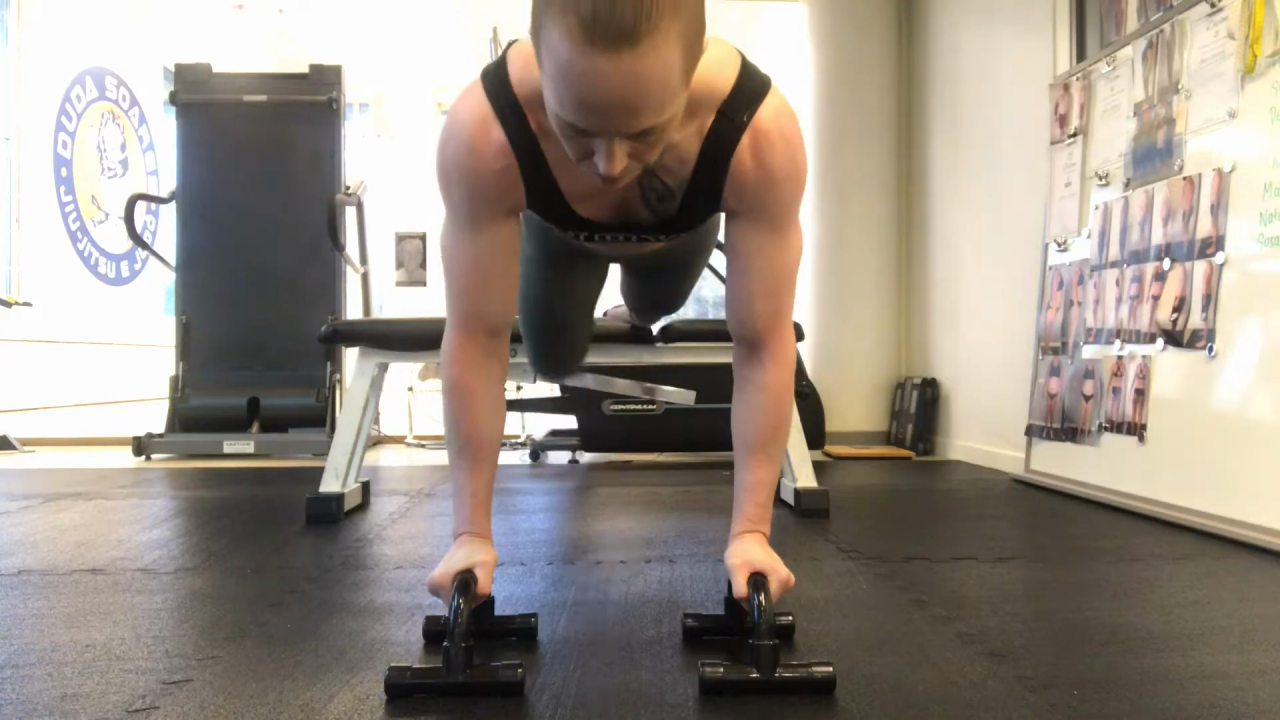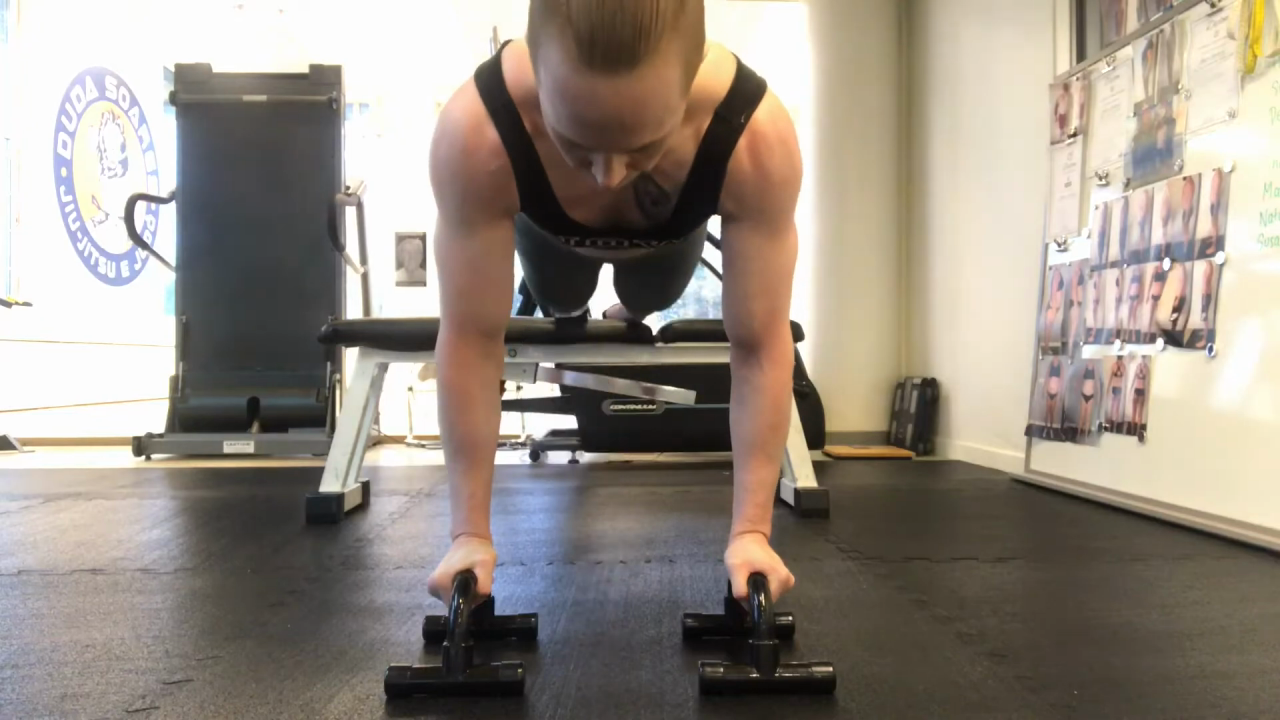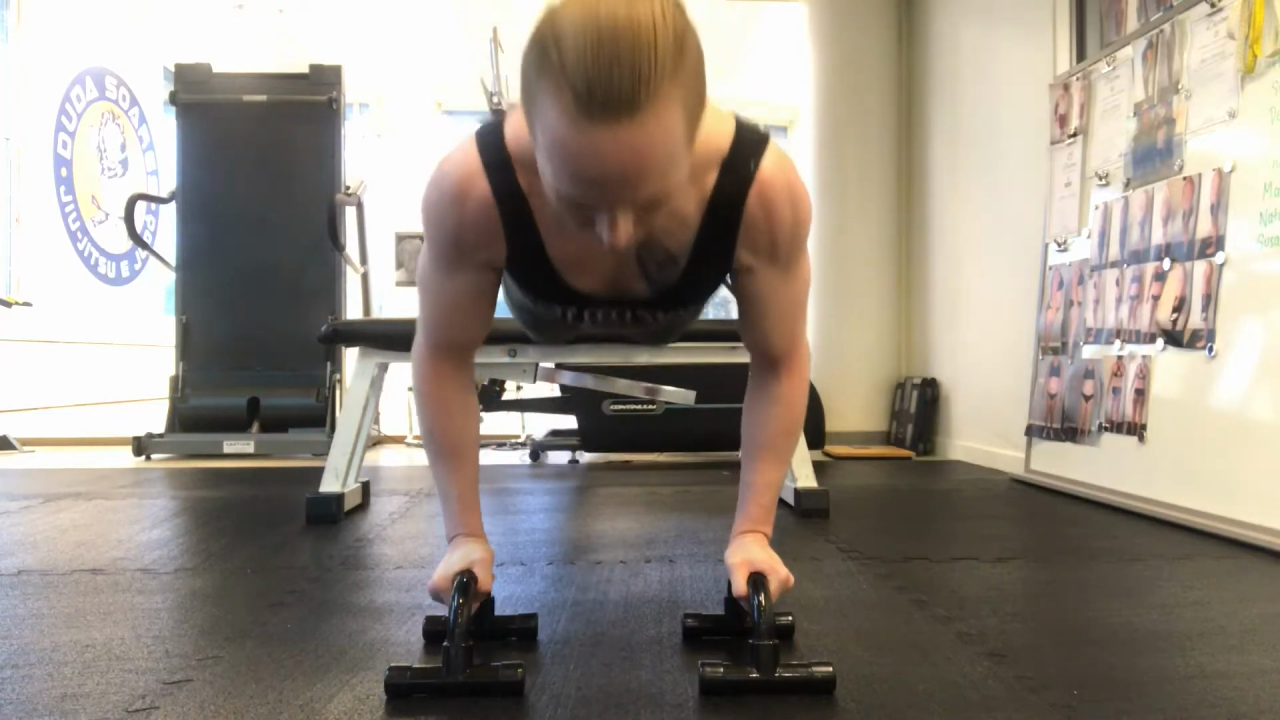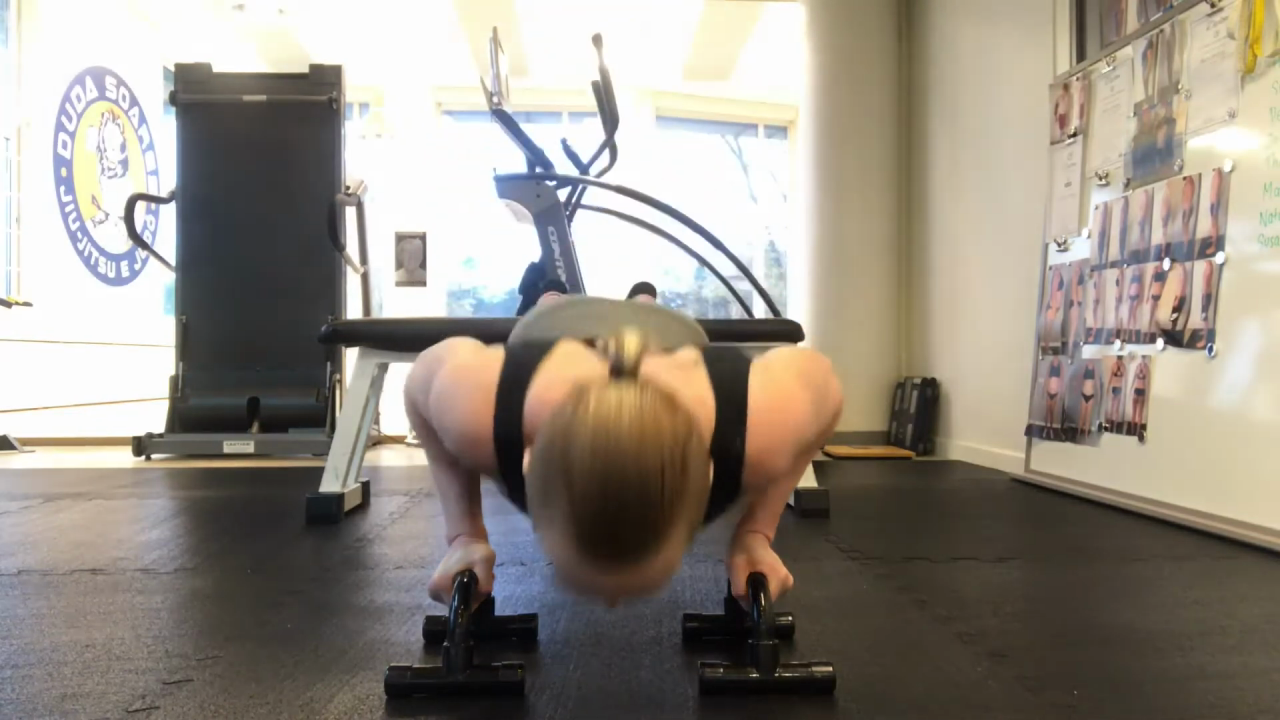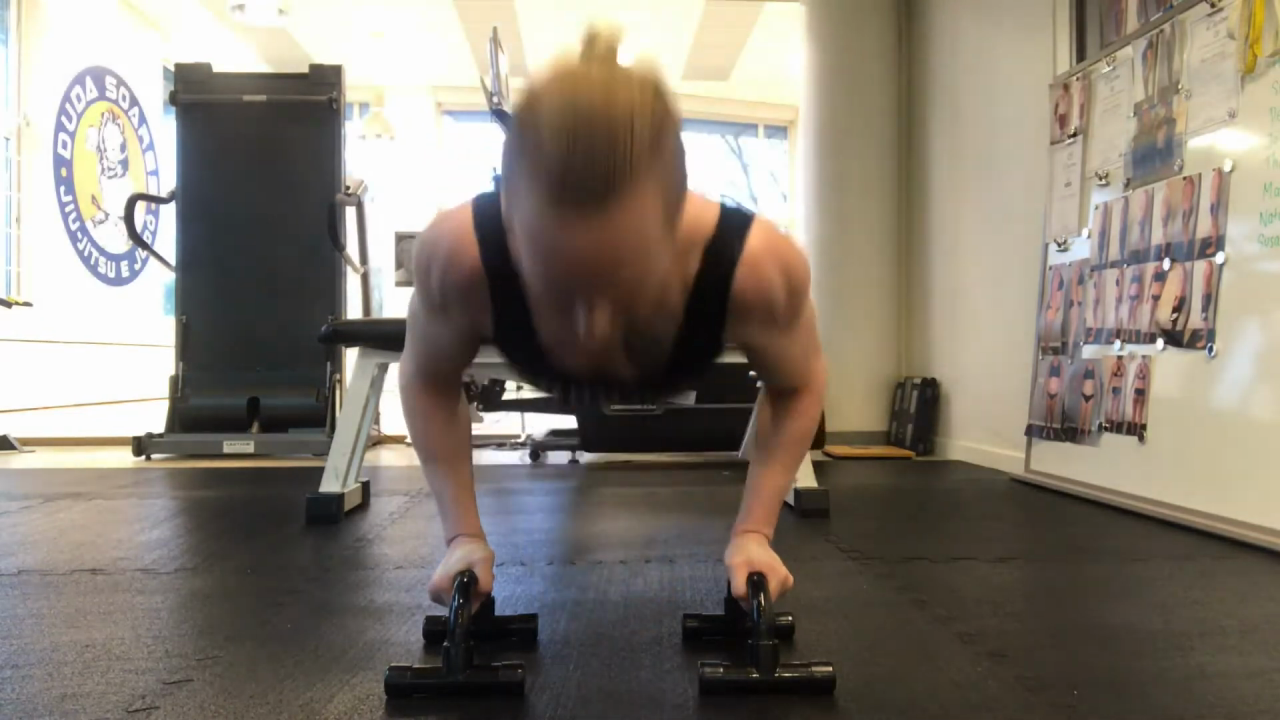
dt=0.5s
person 1, frame 1
left shoulder: (760, 132)
right shoulder: (483, 131)
left elbow: (762, 342)
right elbow: (478, 338)
left wrist: (751, 529)
right wrist: (471, 531)
left hip: (678, 233)
right hip: (560, 233)
left knee: (655, 309)
right knee: (553, 360)
left ankle: (636, 312)
person 1, frame 2
left shoulder: (756, 136)
right shoulder: (475, 131)
left elbow: (760, 345)
right elbow: (471, 339)
left wrist: (751, 530)
right wrist: (470, 533)
left hip: (667, 237)
right hip: (550, 232)
left knee: (650, 302)
right knee: (557, 300)
person 1, frame 3
left shoulder: (765, 189)
right shoulder: (469, 187)
left elbow: (779, 362)
right elbow: (443, 356)
left wrist: (752, 531)
right wrist: (464, 534)
right hip: (549, 303)
left knee: (653, 336)
right knee: (549, 334)
person 1, frame 4
left shoulder: (757, 430)
right shoulder: (480, 411)
left elbow: (827, 388)
right elbow: (420, 388)
left wrist: (756, 533)
right wrist: (463, 532)
left ankle: (646, 308)
right ankle: (551, 303)
person 1, frame 5
left shoulder: (755, 264)
right shoulder: (458, 252)
left elbow: (798, 385)
right elbow: (427, 379)
left wrist: (754, 533)
right wrist: (463, 537)
